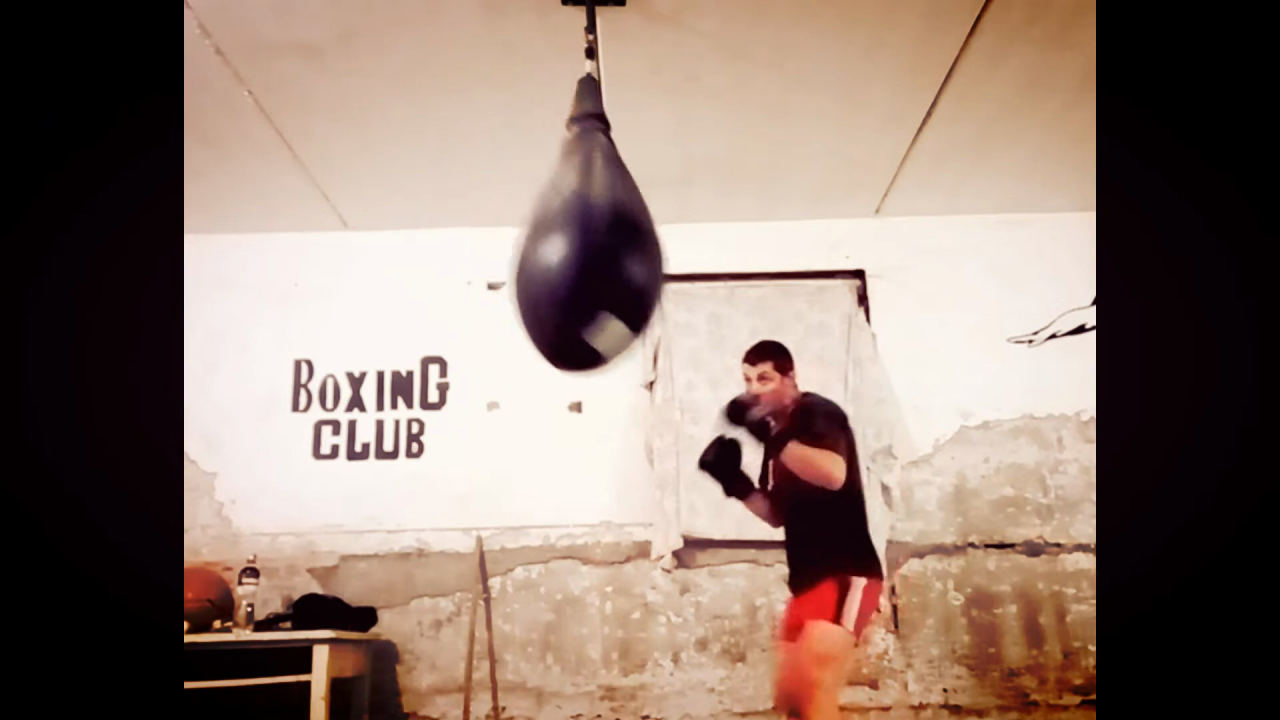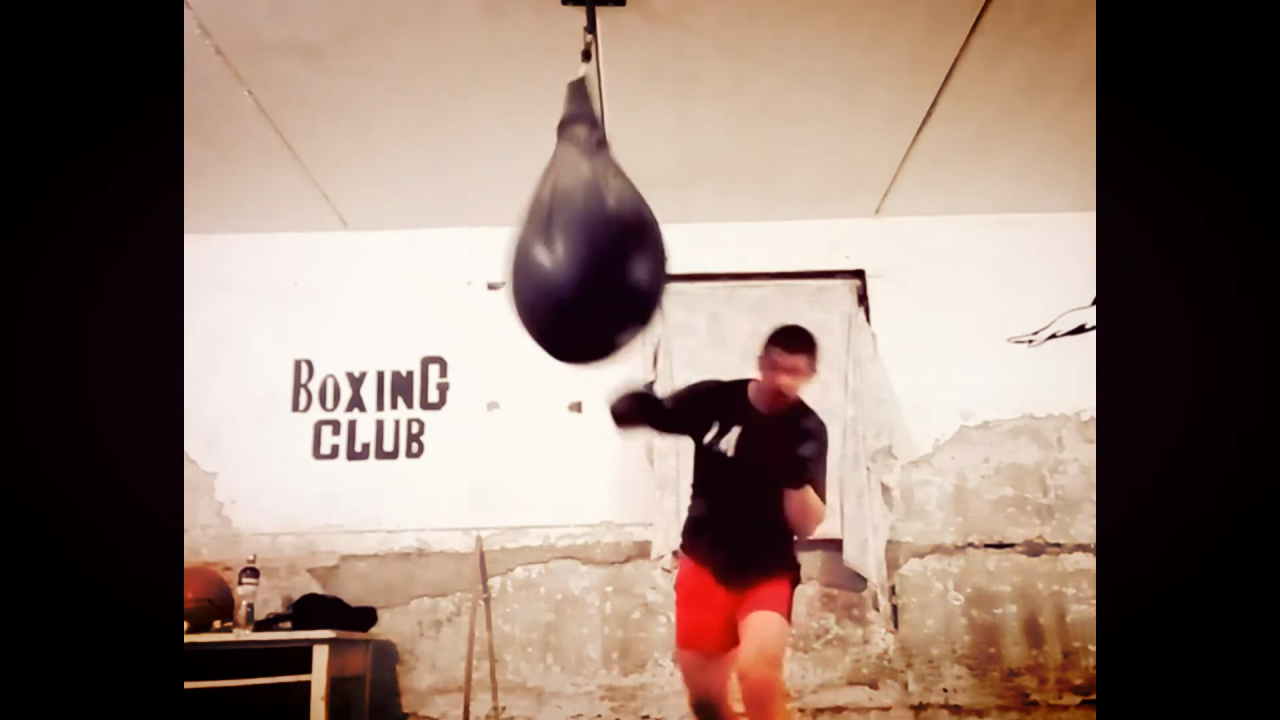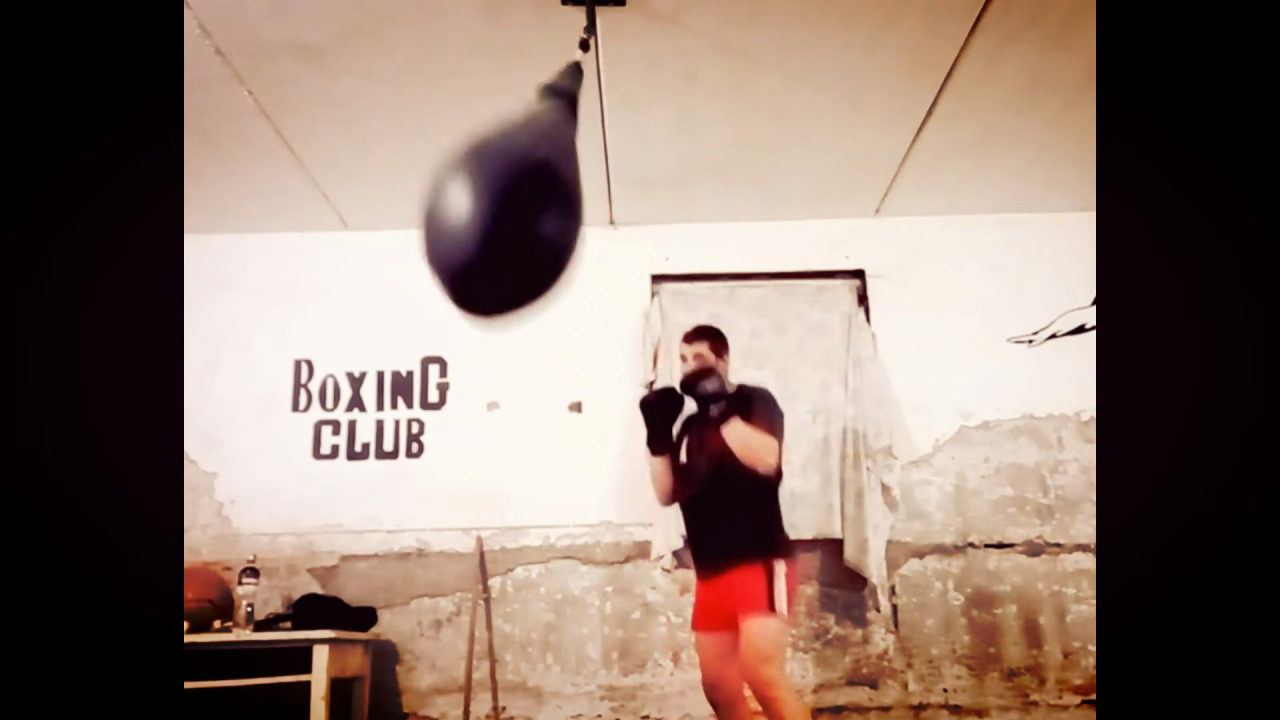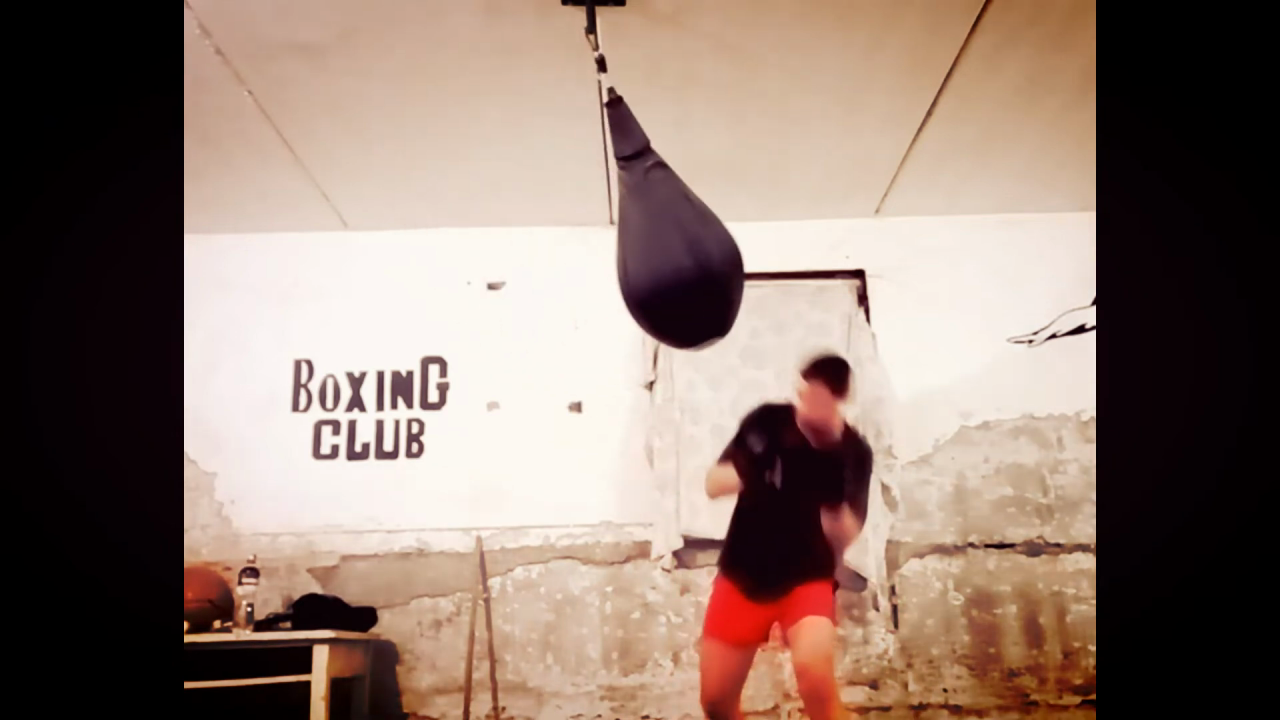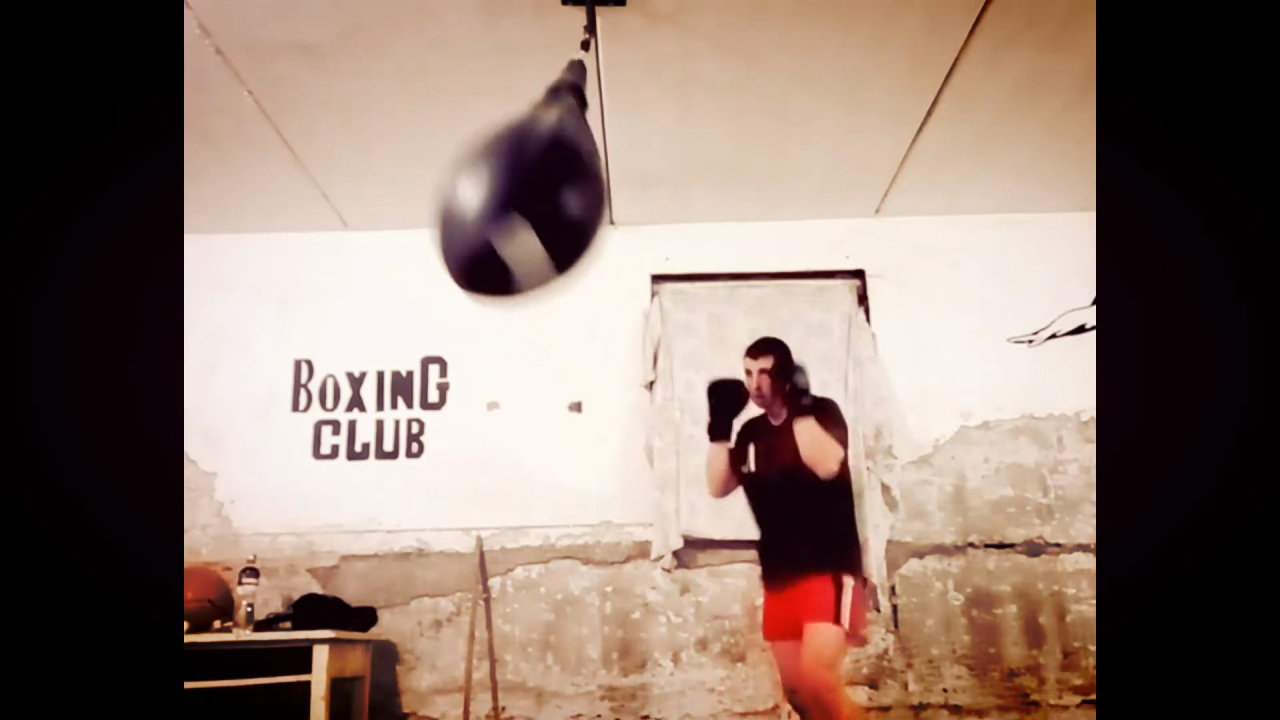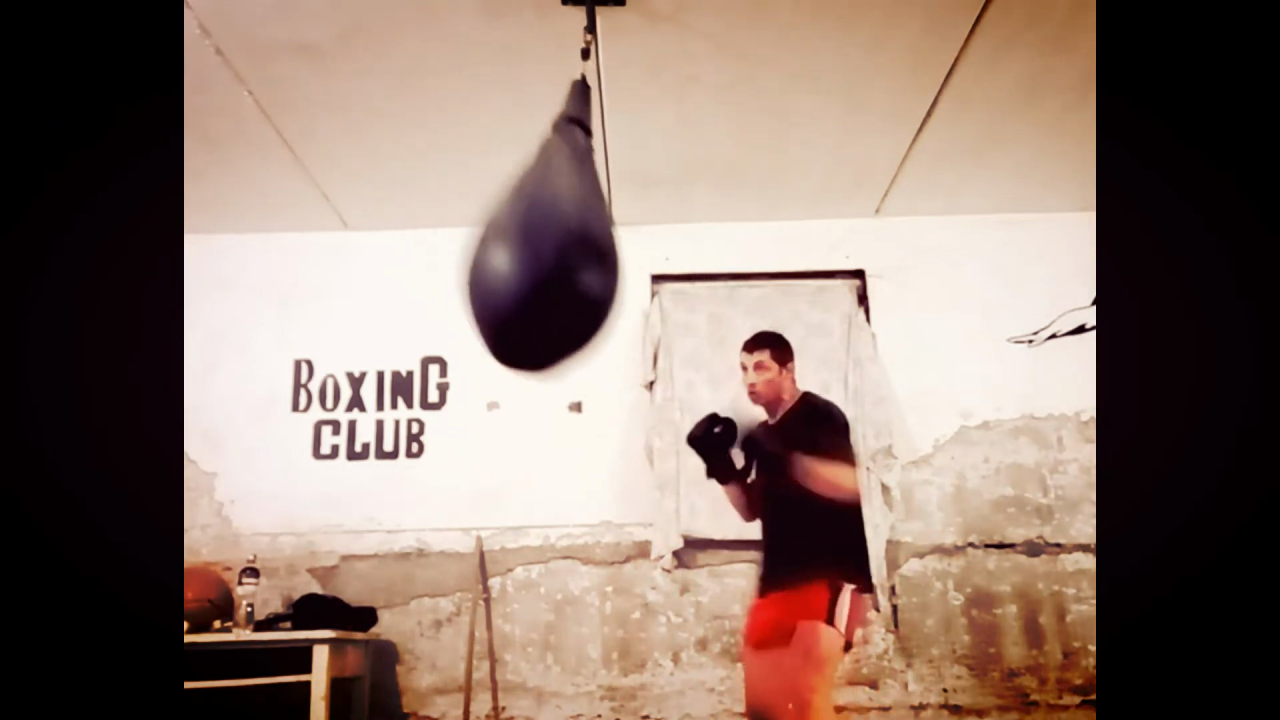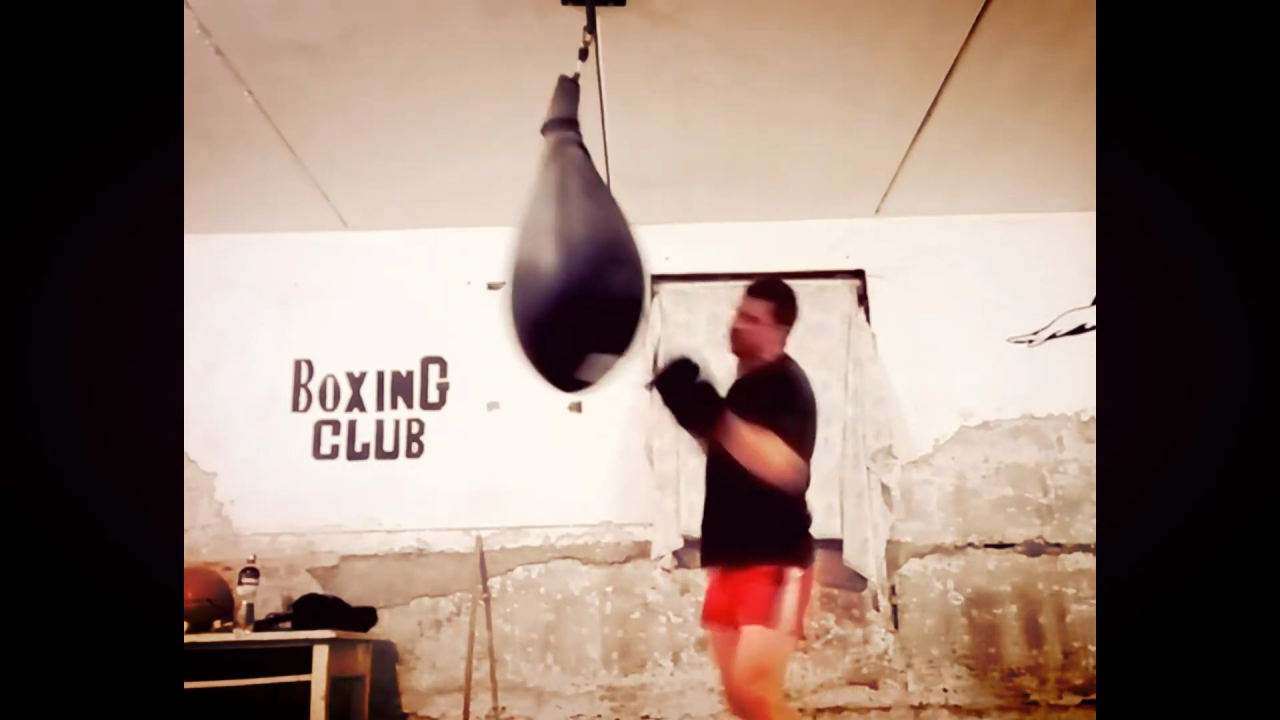
dt=0.7s
person 1, frame 1
left shoulder: (818, 413)
right shoulder: (779, 431)
left elbow: (834, 474)
left wrist: (774, 437)
right wrist: (733, 481)
left hip: (846, 574)
right hip: (807, 578)
left knee: (810, 682)
person 1, frame 2
left shoulder: (805, 429)
right shoulder: (714, 399)
left elbow: (806, 525)
right elbow: (646, 412)
left wrist: (798, 474)
right wrist: (634, 411)
left hip: (767, 575)
right hip: (704, 570)
left knee: (758, 677)
person 1, frame 3
left shoulder: (753, 400)
right shoulder: (689, 424)
left elbow: (766, 459)
right elbow: (667, 494)
left wrist: (720, 408)
right wrist: (657, 437)
left hip: (758, 561)
right hip: (712, 569)
left knee: (763, 676)
right knee: (719, 687)
person 1, frame 4
left shoulder: (854, 455)
right shoulder: (767, 421)
left elbow: (844, 538)
right elbow: (713, 485)
left wrist: (831, 497)
right wrist: (747, 467)
left hip: (806, 580)
right hip: (741, 578)
left knee: (814, 674)
person 1, frame 5
left shoulder: (820, 411)
right shoulder: (752, 430)
left elbow: (827, 464)
right elbow: (717, 486)
left wrist: (799, 404)
right wrist: (719, 425)
left hip: (829, 569)
right hip: (780, 573)
left knee: (819, 679)
right knee: (797, 688)
person 1, frame 6
left shoulder: (820, 417)
right shoulder: (760, 435)
left elbow: (847, 485)
right elbow: (750, 509)
left wrist: (786, 458)
right wrist: (719, 461)
left hip: (831, 579)
right hip: (777, 585)
person 1, frame 7
left shoulder: (786, 384)
right shoulder: (746, 383)
left elbow: (783, 469)
right elbow: (728, 453)
left wrist: (716, 415)
right wrist: (685, 405)
left hip: (775, 564)
right hip: (732, 559)
